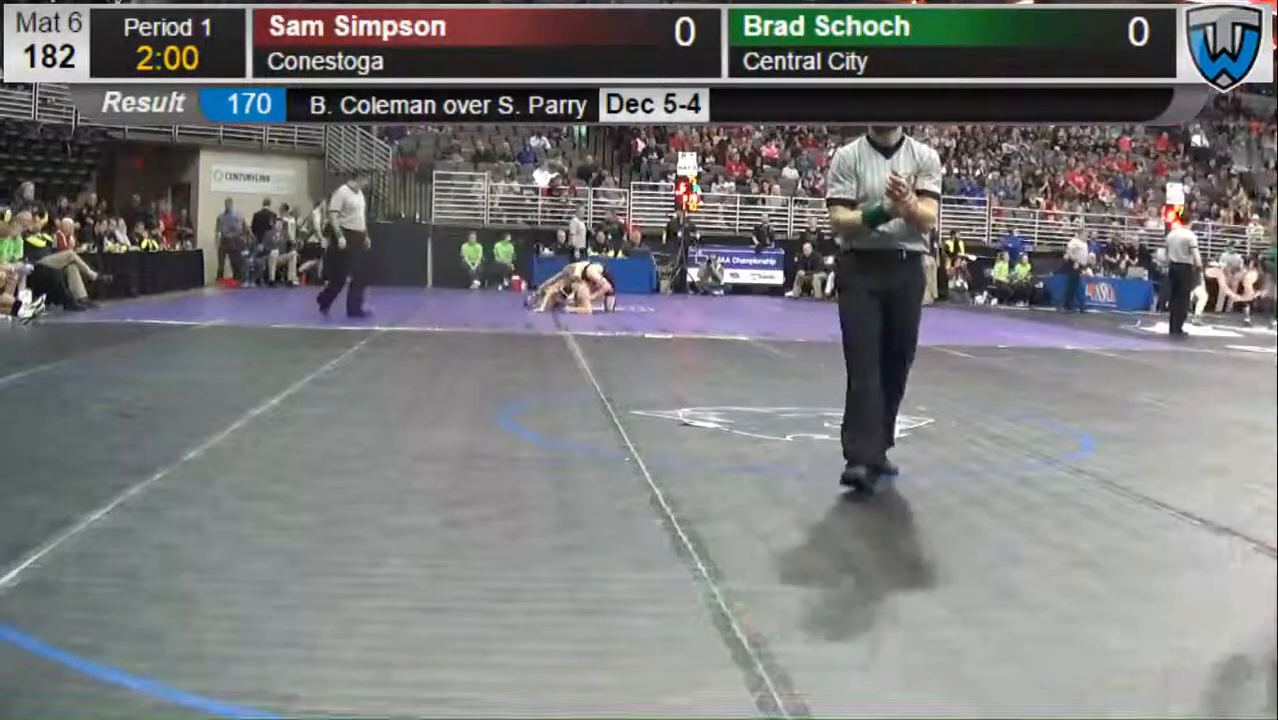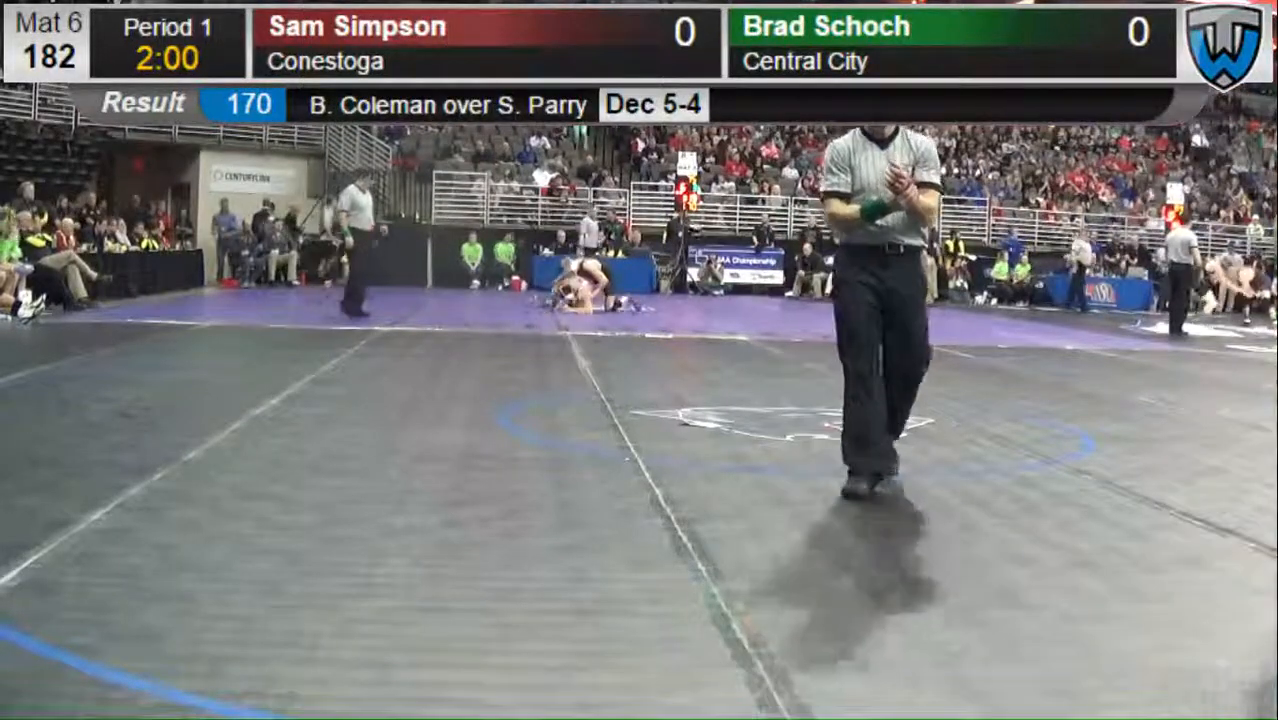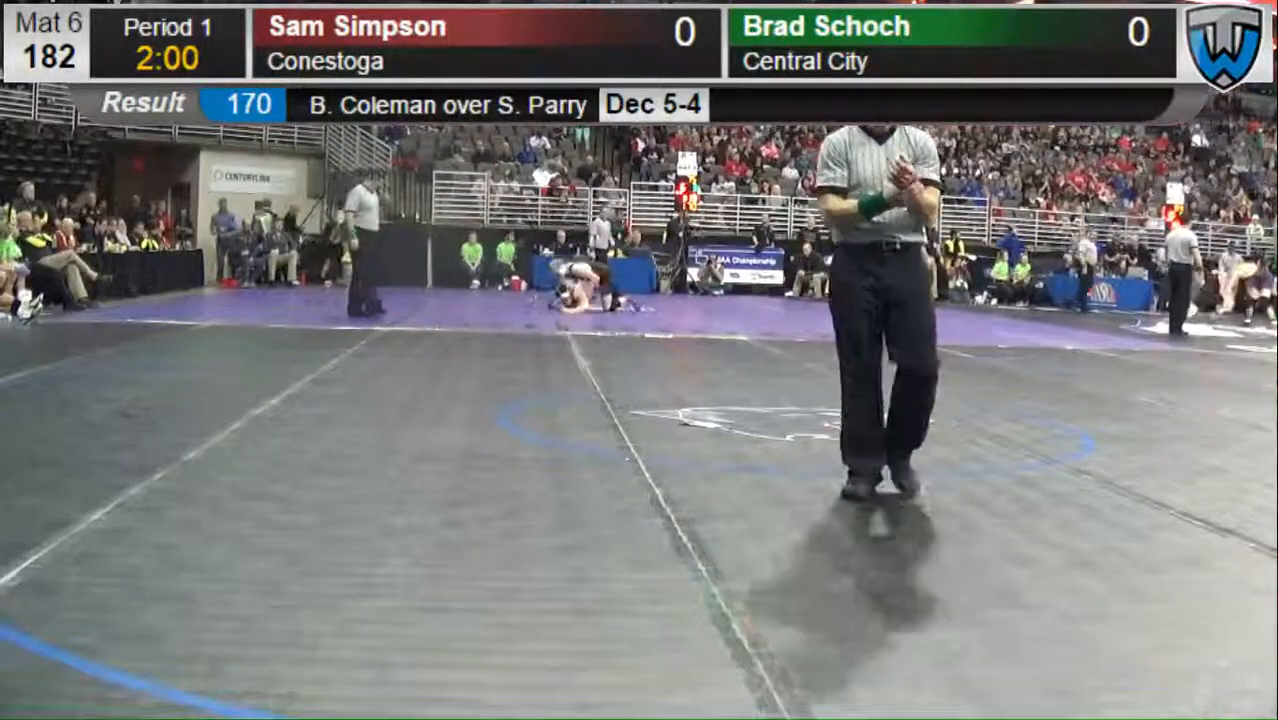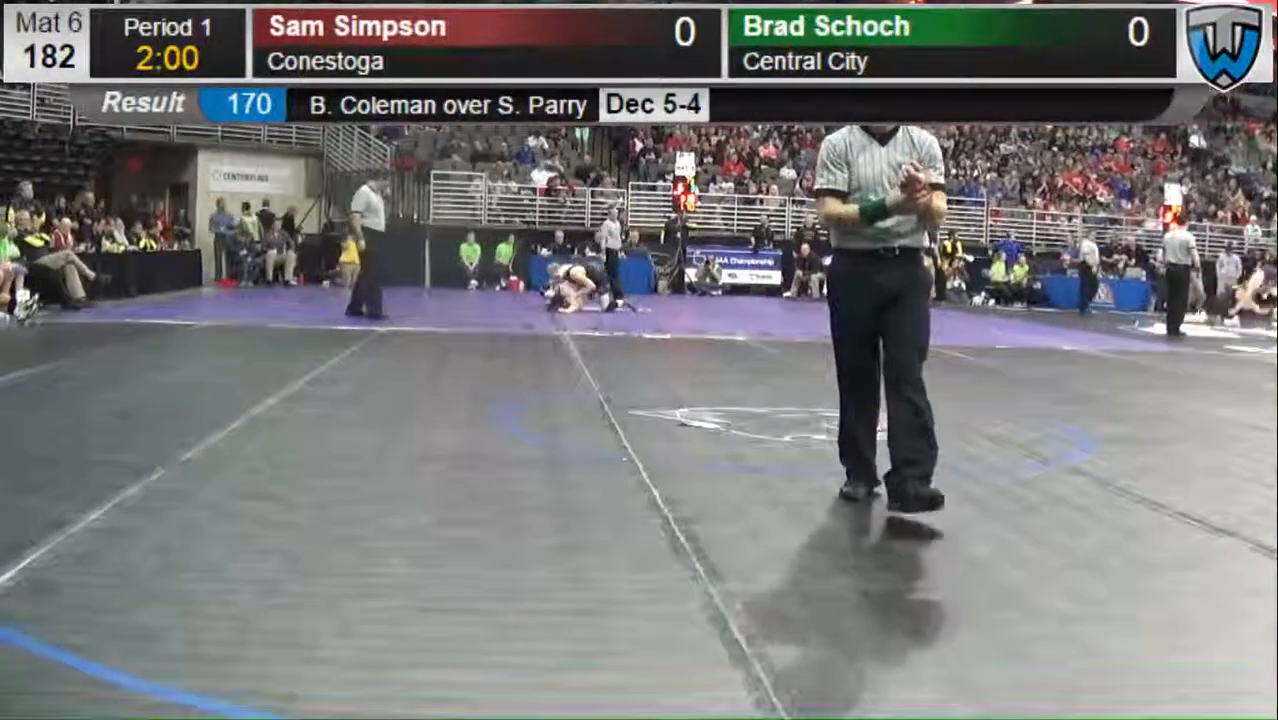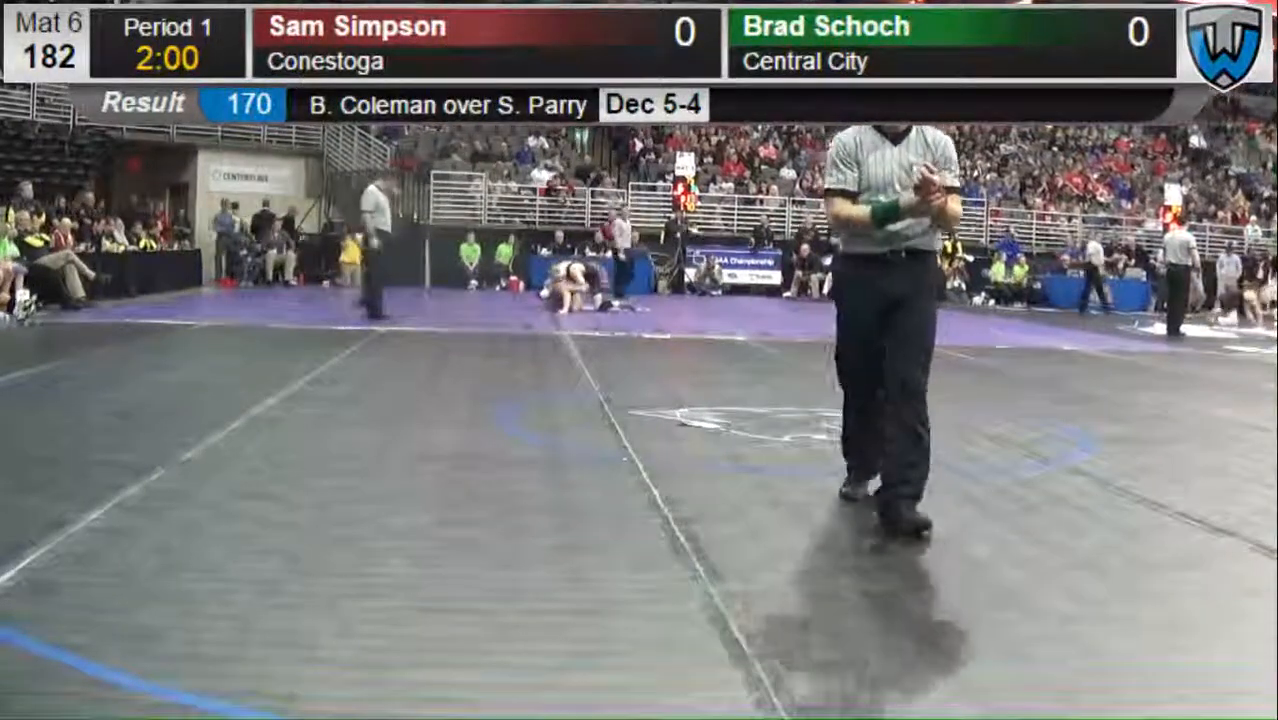
dt=0.2s
person 1, frame 1
left shoulder: (924, 157)
right shoulder: (847, 156)
left elbow: (928, 220)
right elbow: (839, 220)
left wrist: (907, 203)
right wrist: (885, 211)
left hip: (906, 269)
right hip: (860, 268)
left knee: (895, 364)
right knee: (863, 362)
left ankle: (876, 448)
right ankle: (862, 460)
person 1, frame 2
left shoulder: (921, 147)
right shoulder: (842, 149)
left elbow: (930, 213)
right elbow: (834, 214)
left wrist: (909, 195)
right wrist: (885, 204)
left hip: (906, 264)
right hip: (857, 266)
left knee: (912, 362)
right knee: (861, 368)
left ankle: (883, 437)
right ankle: (864, 466)
person 1, frame 3
left shoulder: (920, 142)
right shoulder: (839, 143)
left elbow: (930, 212)
right elbow: (830, 211)
left wrist: (912, 191)
right wrist: (884, 200)
left hip: (907, 264)
right hip: (854, 265)
left knee: (921, 367)
right knee: (859, 371)
left ankle: (898, 451)
right ankle: (862, 468)
person 1, frame 4
left shoulder: (923, 143)
right shoulder: (838, 144)
left elbow: (937, 217)
right elbow: (829, 213)
left wrist: (922, 199)
right wrist: (888, 206)
left hip: (907, 269)
right hip: (853, 269)
left knee: (906, 374)
right knee: (856, 375)
left ankle: (908, 481)
right ankle: (859, 472)
person 1, frame 5
left shoulder: (937, 143)
right shoulder: (848, 142)
left elbow: (952, 219)
right elbow: (837, 214)
left wrist: (937, 201)
right wrist: (899, 208)
left hip: (916, 274)
right hip: (860, 273)
left knee: (908, 386)
right knee: (858, 378)
left ankle: (899, 498)
right ankle: (860, 467)
